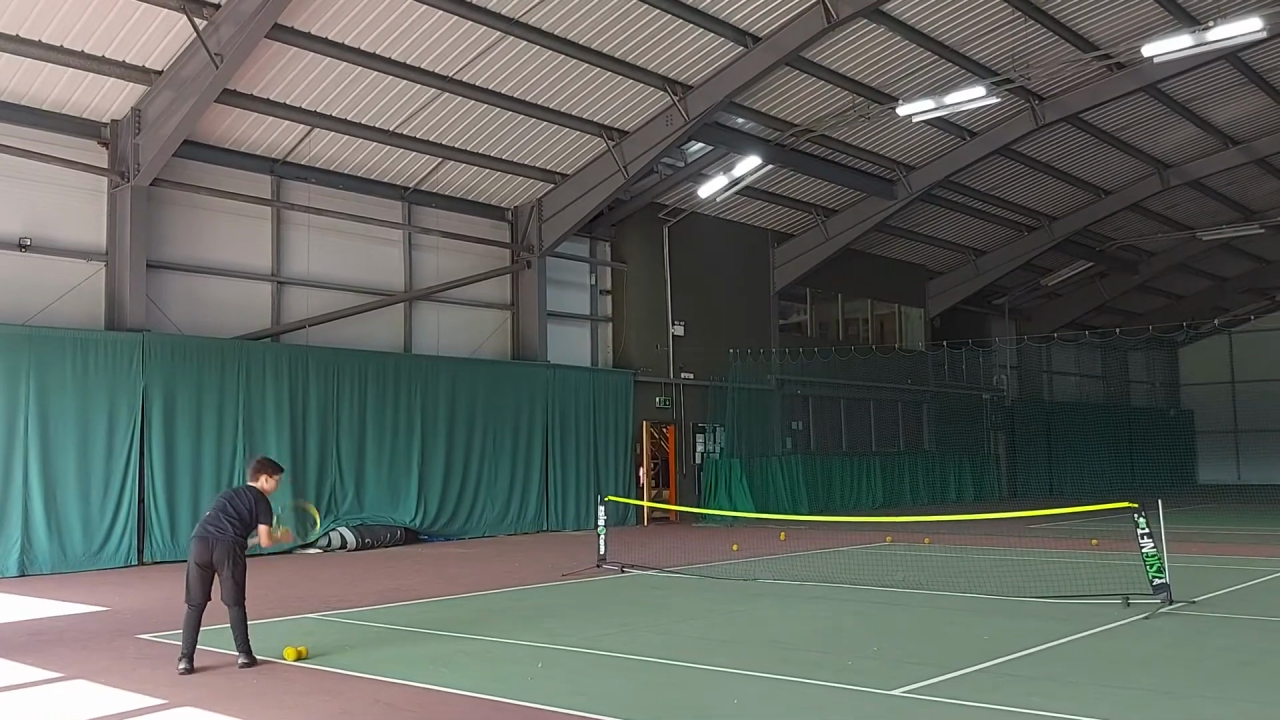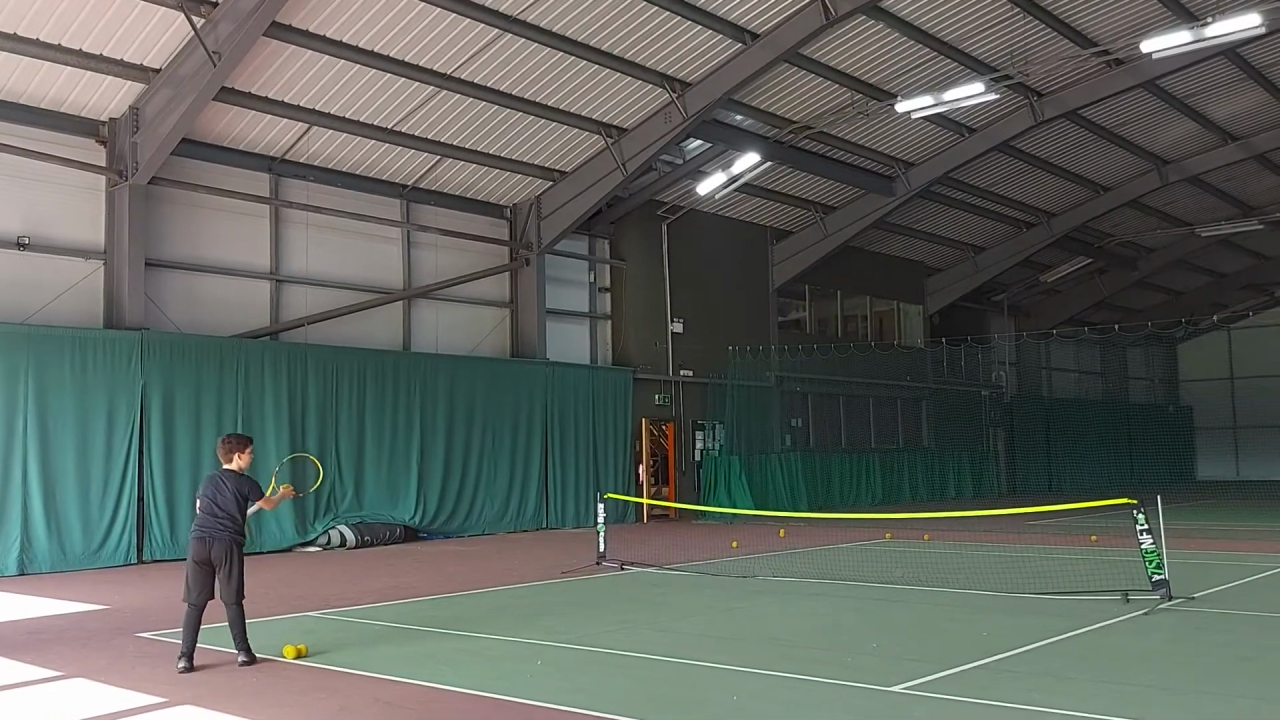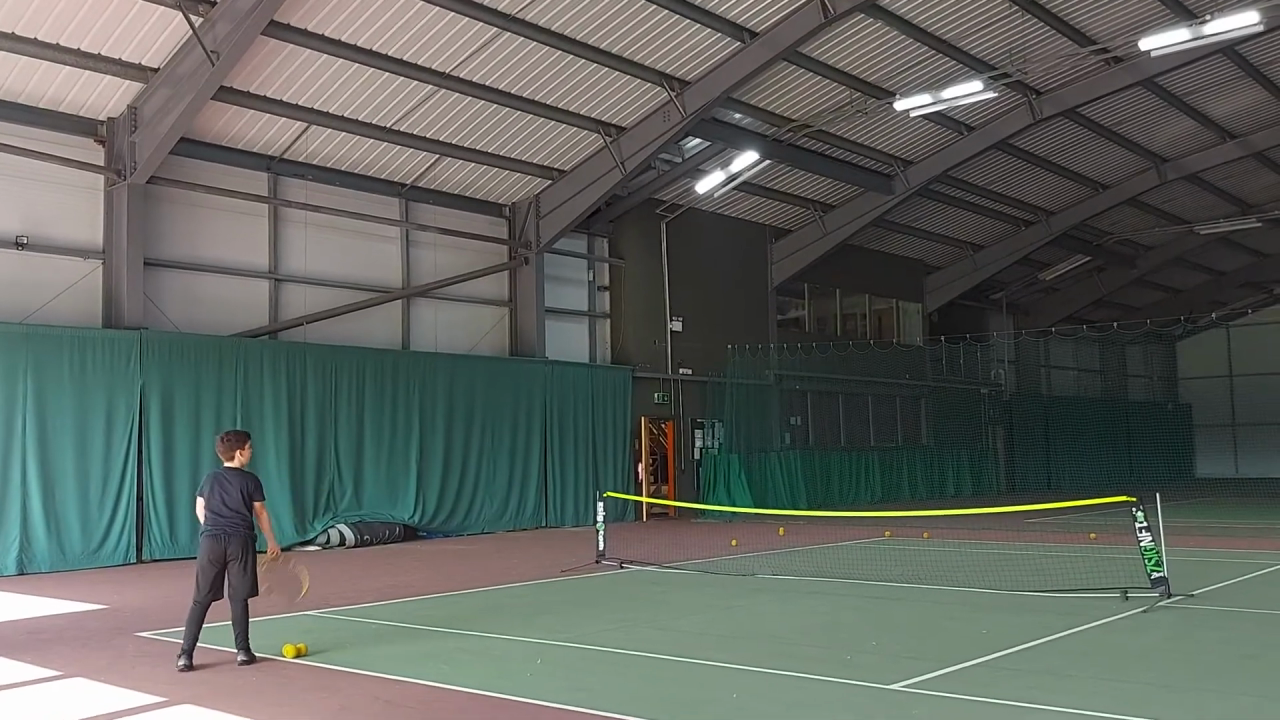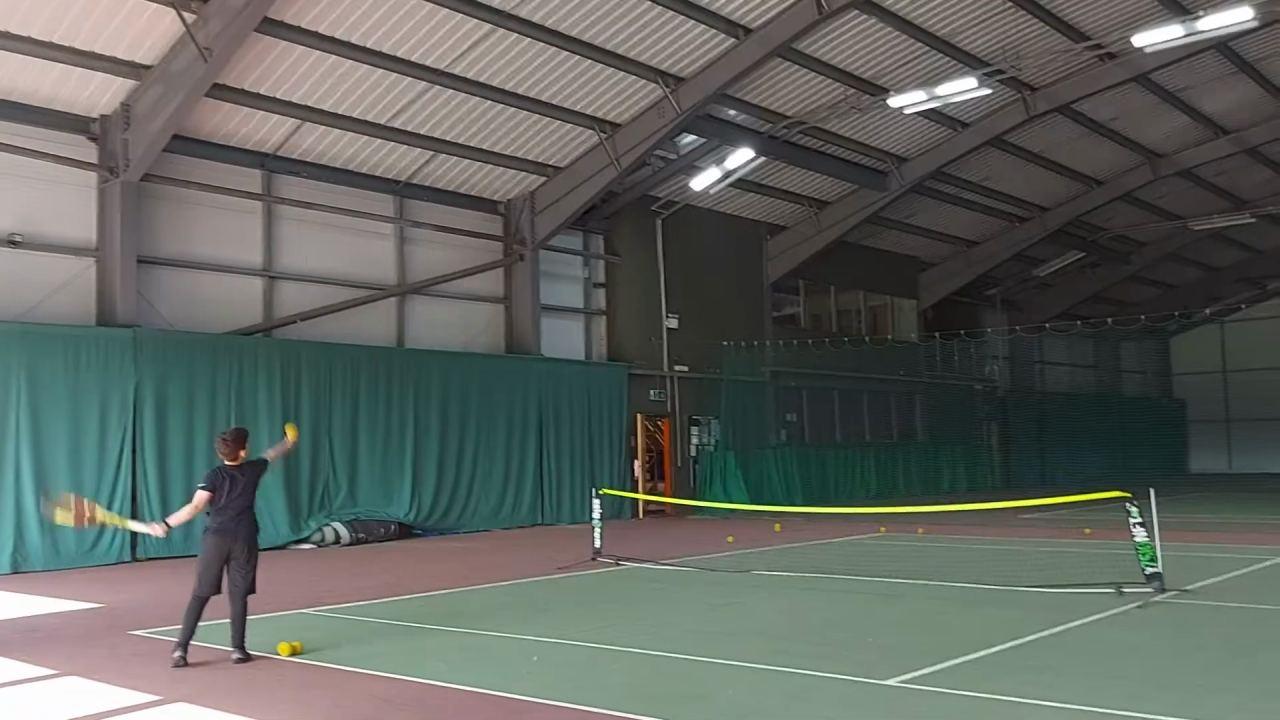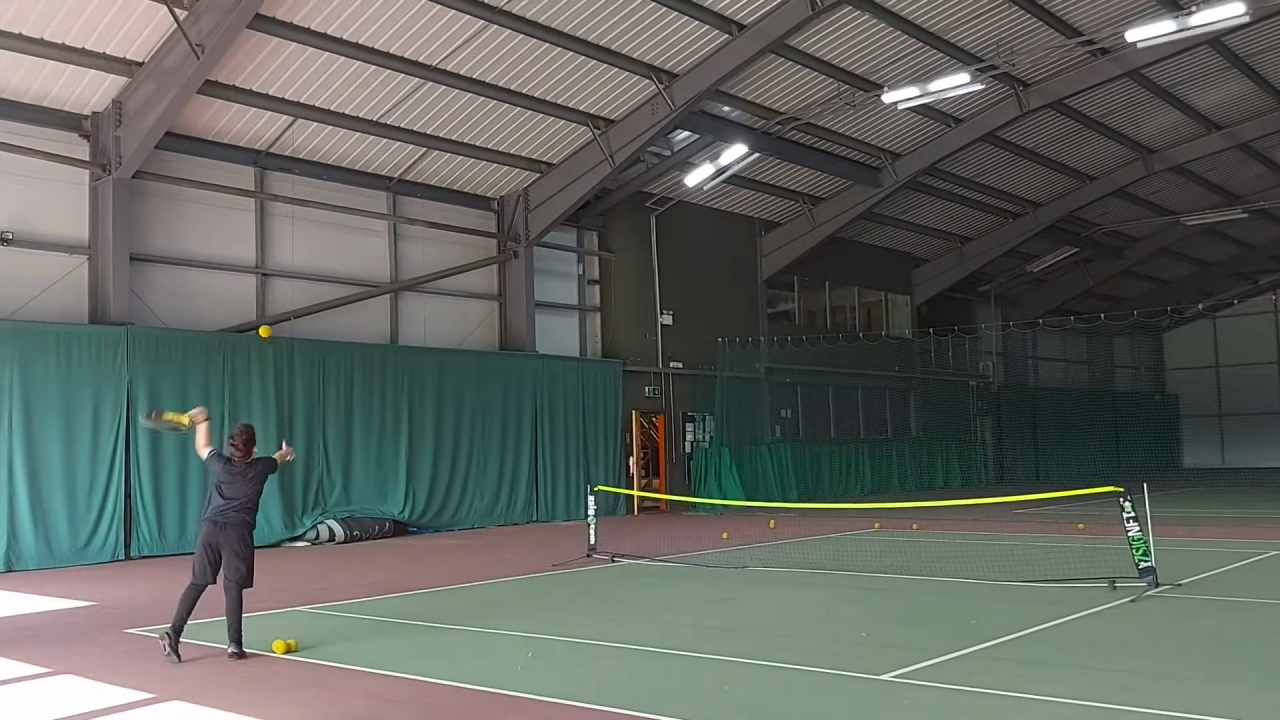
dt=0.4s
person 1, frame 1
left shoulder: (229, 493)
right shoulder: (262, 501)
right elbow: (265, 541)
right wrist: (281, 537)
left hip: (200, 542)
right hip: (229, 548)
left knee: (195, 604)
right knee: (235, 603)
left ankle: (186, 659)
right ankle: (244, 654)
person 1, frame 2
left shoulder: (208, 480)
right shoulder: (246, 483)
right elbow: (267, 504)
right wrist: (283, 495)
left hip: (199, 541)
right hip: (227, 544)
left knee: (195, 602)
right knee: (232, 601)
left ankle: (185, 657)
right ankle: (243, 652)
person 1, frame 3
left shoulder: (210, 479)
right shoulder: (250, 480)
left elbow: (201, 511)
right elbow: (260, 514)
right wrist: (272, 543)
left hip: (211, 541)
right hip: (241, 542)
left knee: (201, 600)
right knee: (239, 599)
left ankle: (186, 655)
right ankle: (242, 651)
person 1, frame 4
left shoulder: (214, 476)
right shoulder: (252, 470)
left elbow: (195, 506)
right elbow: (270, 456)
left wrist: (166, 524)
right wrist: (287, 445)
left hip: (216, 538)
right hip: (244, 541)
left knee: (200, 595)
right knee: (239, 596)
left ankle: (181, 648)
right ankle: (238, 649)
person 1, frame 5
left shoulder: (221, 466)
right shoulder: (260, 465)
left elbow: (202, 448)
right elbow: (278, 459)
left wrist: (202, 421)
right wrist: (285, 452)
left hip: (211, 528)
right hip: (239, 534)
left knee: (197, 584)
right knee: (234, 589)
left ankle: (173, 633)
right ankle: (234, 644)
